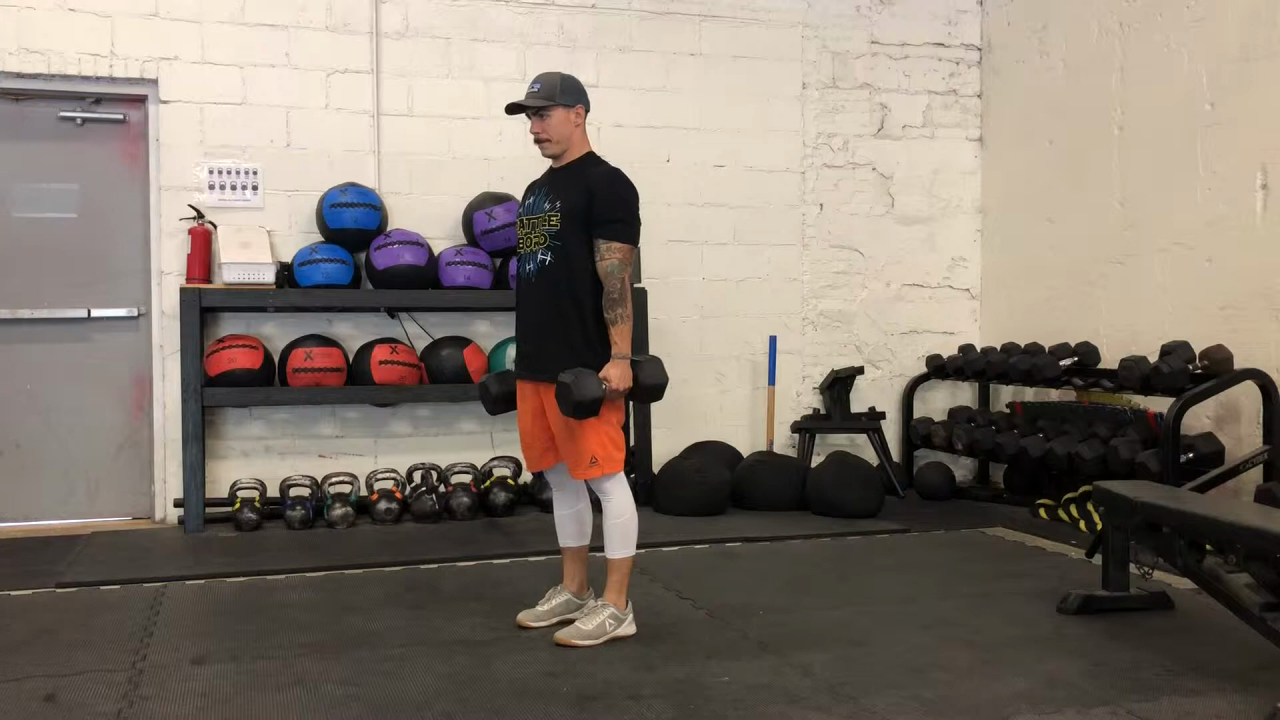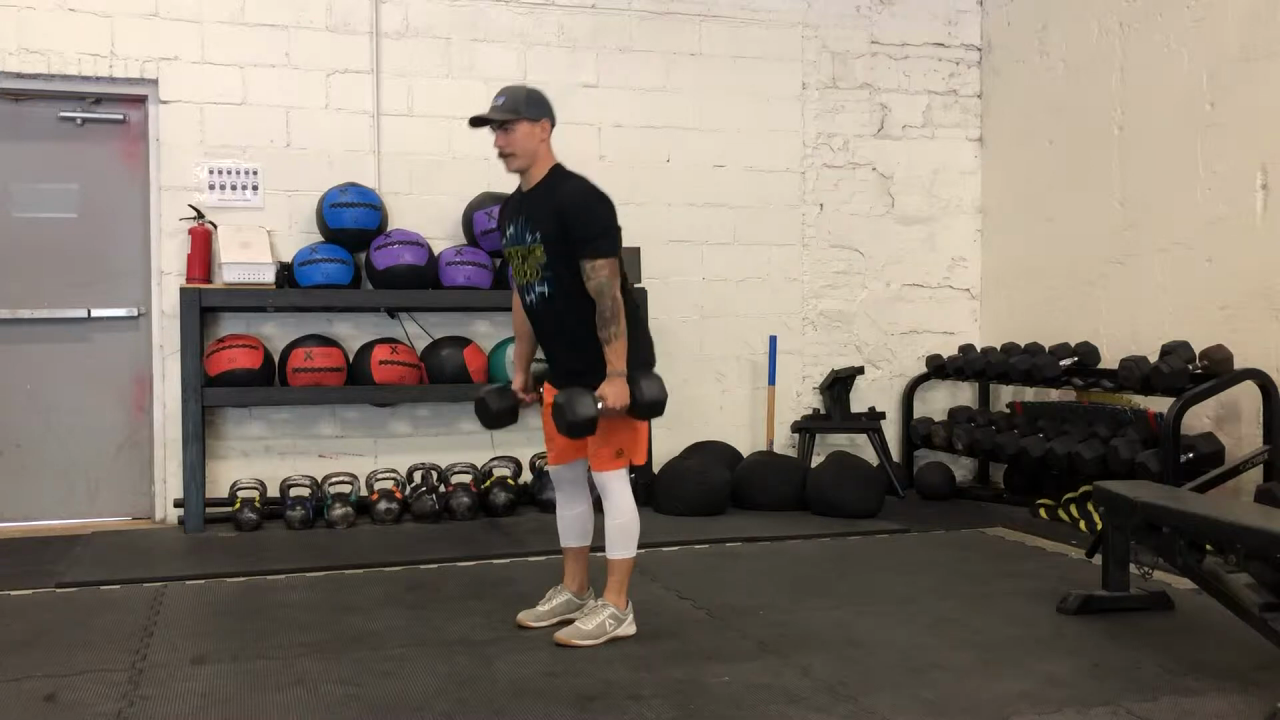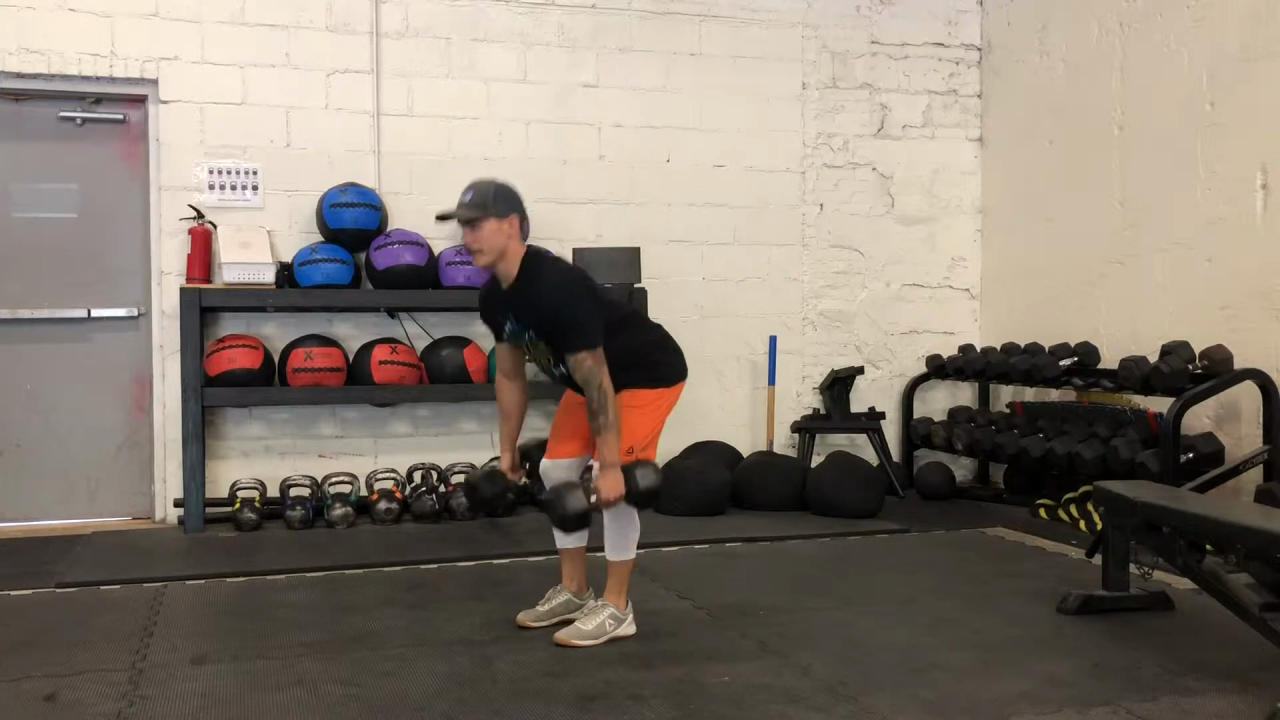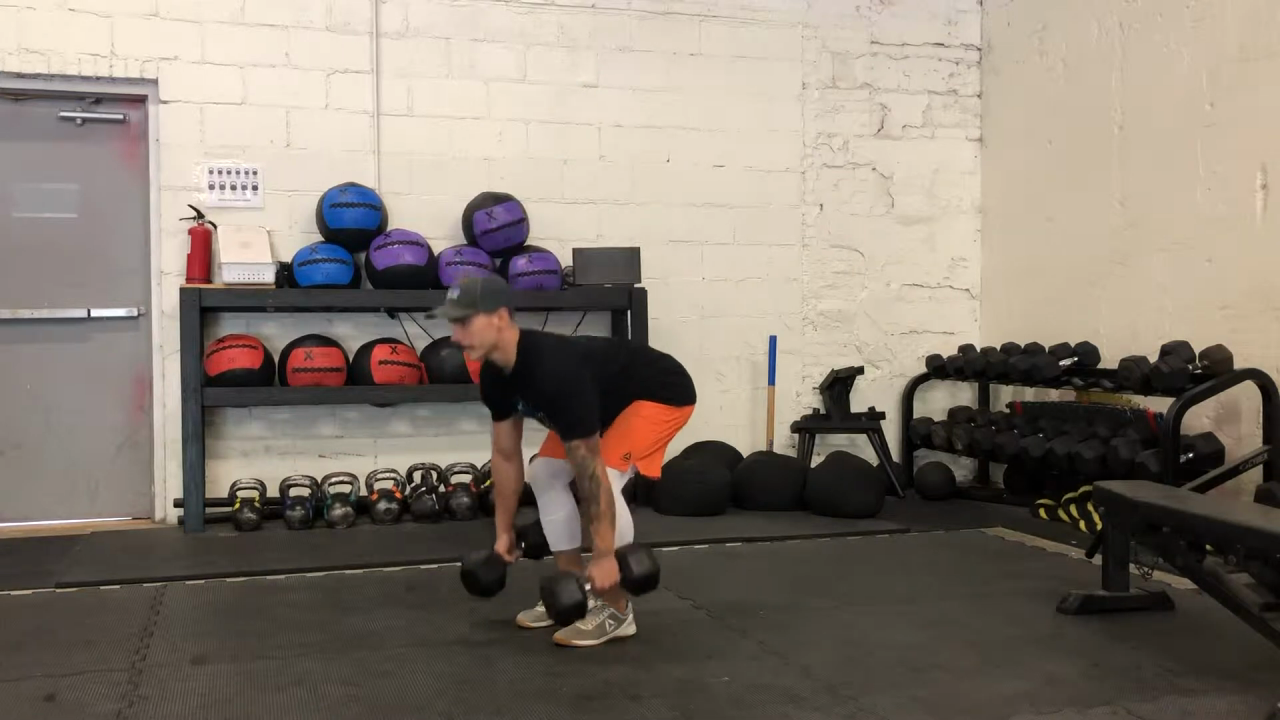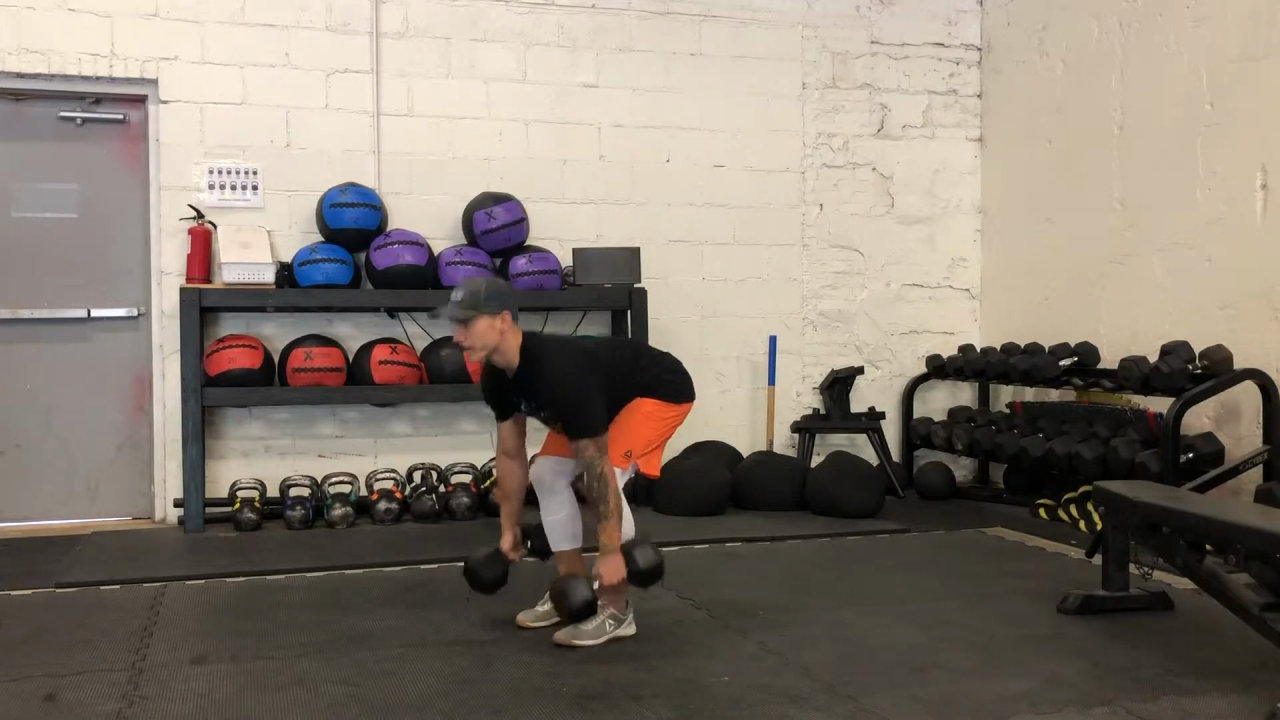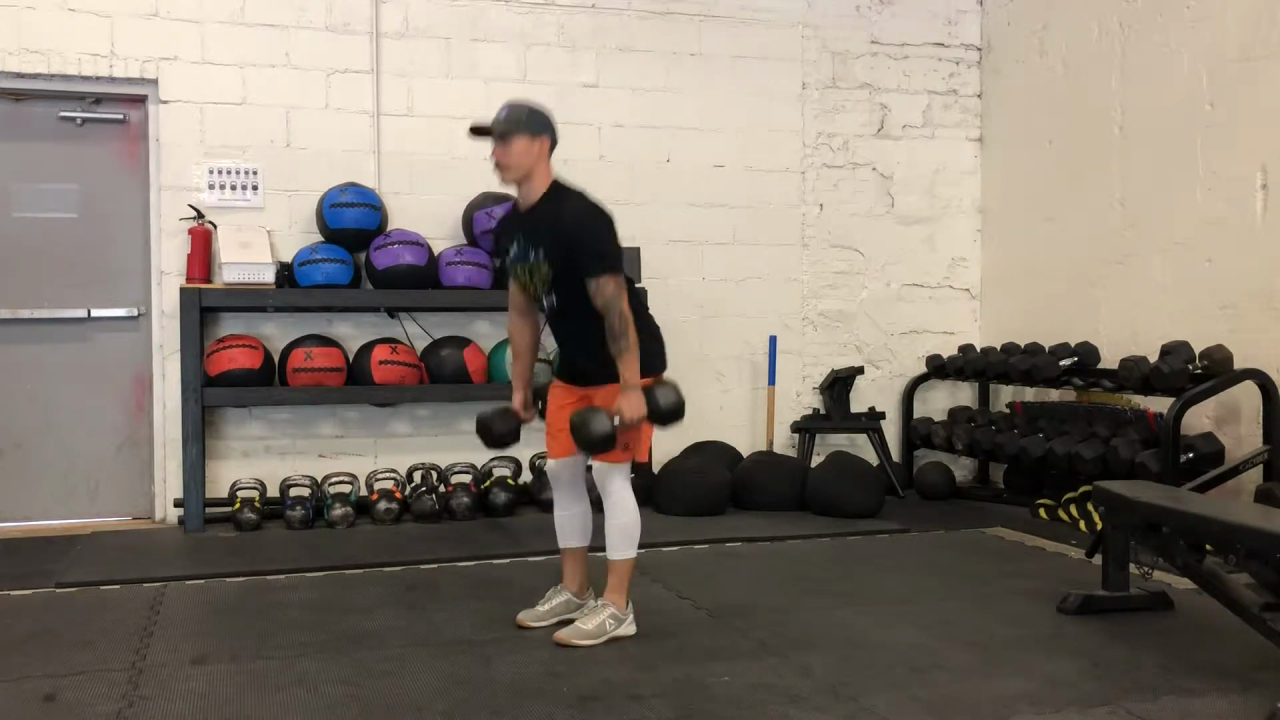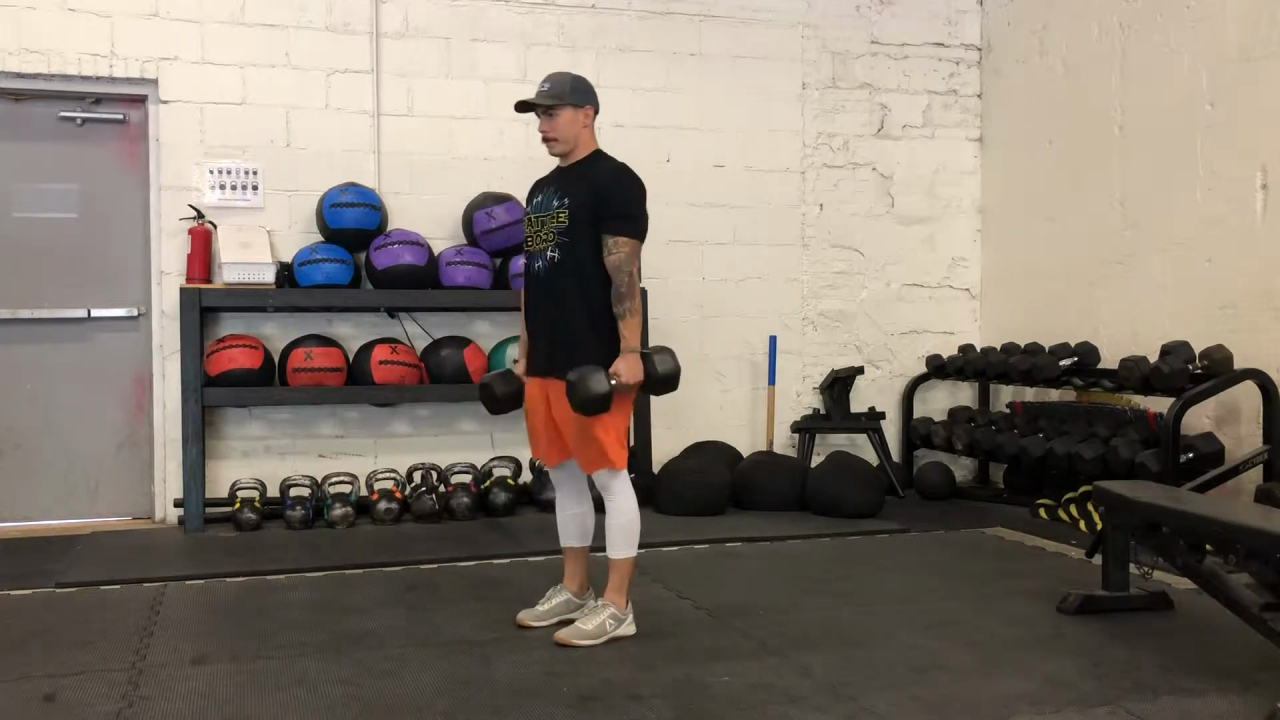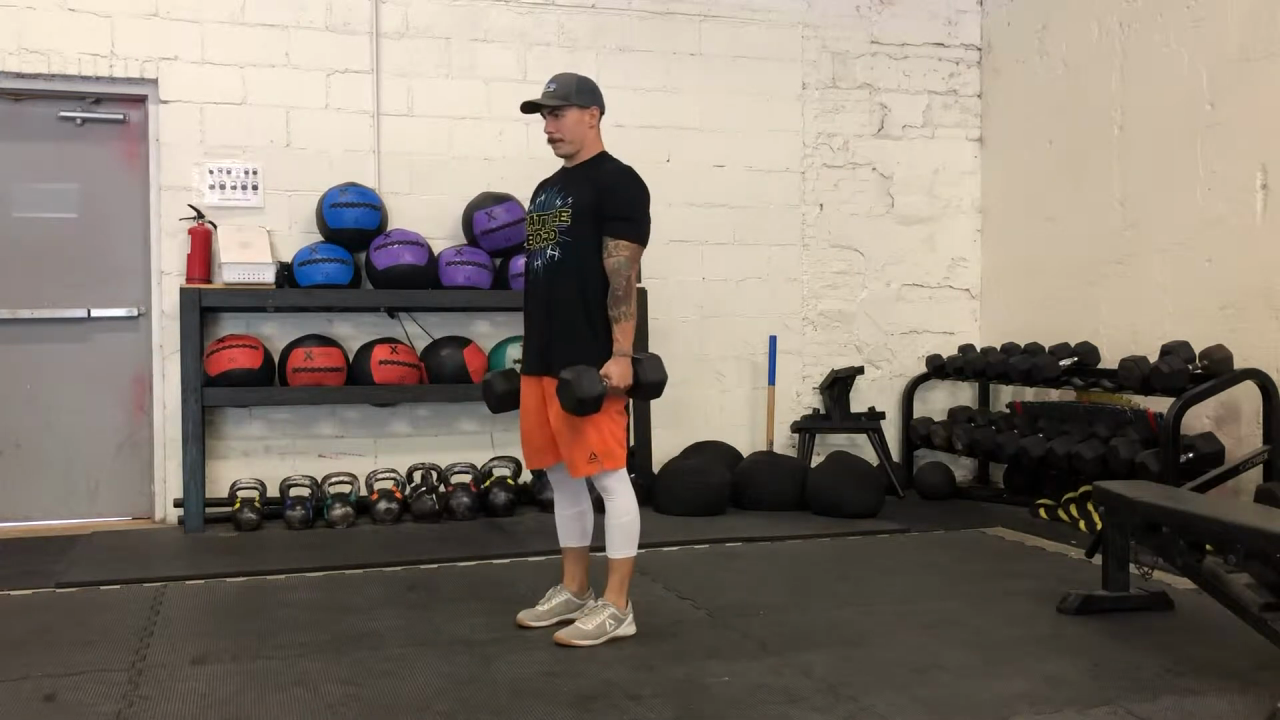
dt=0.4s
person 1, frame 1
left shoulder: (605, 184)
right shoulder: (537, 190)
left elbow: (615, 278)
left wrist: (620, 358)
right wrist: (525, 359)
left hip: (585, 366)
right hip: (537, 365)
left knee: (604, 477)
right knee: (560, 477)
left ankle: (616, 607)
right ankle: (573, 591)
person 1, frame 2
left shoulder: (579, 200)
right shoulder: (512, 210)
left elbow: (608, 293)
left wrist: (617, 378)
right wrist: (521, 369)
left hip: (610, 365)
right hip: (564, 371)
left knee: (608, 475)
right knee: (565, 475)
left ankle: (616, 608)
right ankle: (574, 591)
person 1, frame 3
left shoulder: (556, 287)
right shoulder: (494, 296)
left elbow: (597, 382)
right elbow: (509, 375)
left wrist: (610, 468)
right wrist: (507, 449)
left hip: (649, 372)
right hip: (593, 371)
left knee: (612, 478)
right knee: (556, 468)
left ankle: (616, 608)
right ankle: (573, 592)
person 1, frame 4
left shoulder: (556, 371)
right shoulder: (496, 376)
left elbow: (590, 471)
right elbow: (506, 457)
left wrist: (603, 558)
right wrist: (504, 532)
left hip: (661, 393)
right hip: (607, 395)
left knee: (604, 476)
right knee: (544, 473)
left ankle: (614, 609)
person 1, frame 5
left shoulder: (560, 372)
right shoulder: (496, 376)
left elbow: (597, 471)
right elbow: (510, 455)
left wrist: (611, 557)
right wrist: (510, 527)
left hip: (659, 391)
left knee: (605, 484)
right knee: (547, 473)
left ankle: (615, 610)
person 1, frame 6
left shoulder: (579, 218)
right shoulder: (509, 227)
left elbow: (615, 306)
right elbow: (522, 312)
left wrist: (632, 389)
right wrist: (520, 387)
left hip: (627, 364)
right hip: (575, 365)
left knee: (609, 473)
right knee: (562, 471)
left ankle: (617, 607)
right ankle: (573, 591)
person 1, frame 7
left shoulder: (613, 180)
right shoulder: (542, 189)
left elbow: (624, 271)
left wrist: (630, 351)
right wrist: (525, 354)
left hip: (594, 361)
right hip: (547, 361)
left knee: (609, 476)
right knee: (565, 476)
left ankle: (617, 607)
right ankle: (574, 591)
person 1, frame 8
left shoulder: (616, 182)
right shoulder: (547, 188)
left elbow: (622, 274)
left wrist: (621, 355)
right wrist: (528, 356)
left hip: (589, 362)
right hip: (543, 360)
left knee: (607, 476)
right knee: (562, 476)
left ankle: (616, 606)
right ankle: (573, 591)
